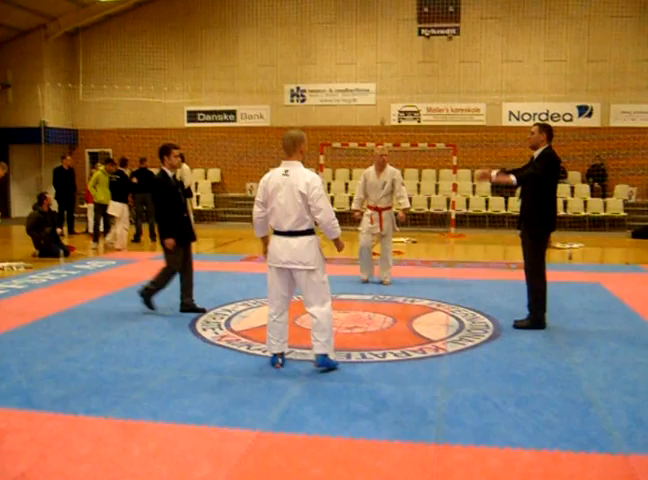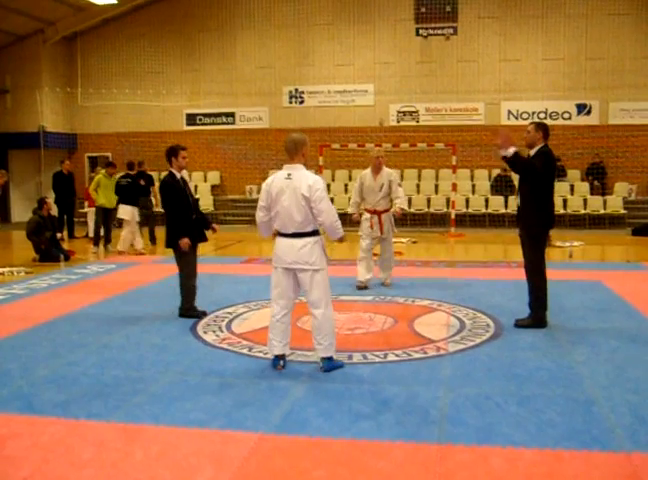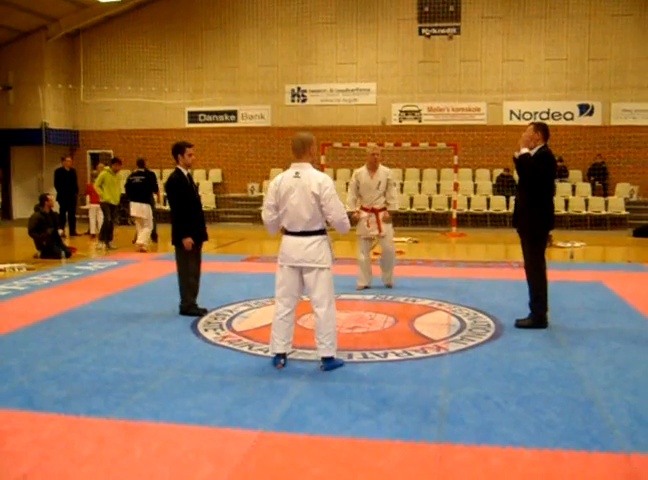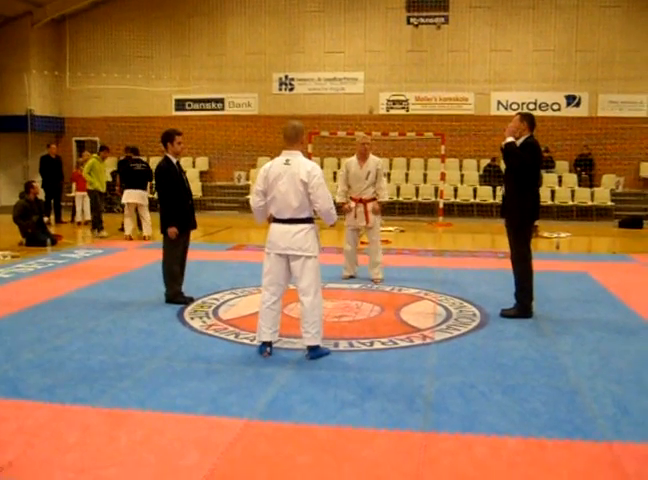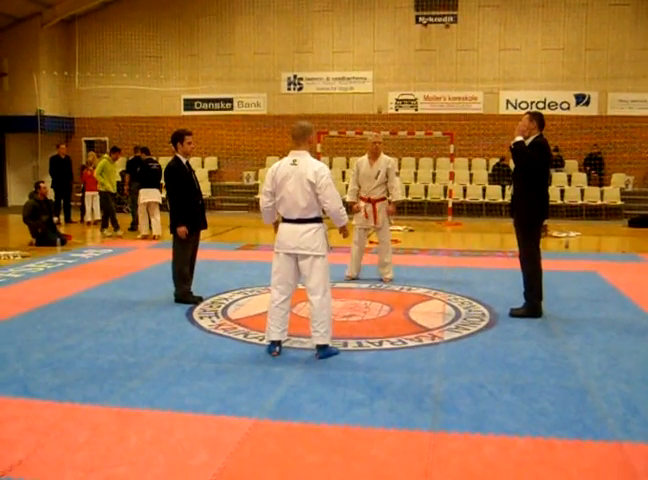
dt=0.3s
person 1, frame 1
left shoulder: (268, 179)
right shoulder: (310, 178)
left elbow: (259, 215)
right elbow: (324, 215)
left wrist: (264, 239)
right wrist: (337, 239)
left hip: (278, 246)
right hip: (304, 247)
left knee: (277, 304)
right knee: (319, 302)
left ankle: (277, 354)
right ankle: (322, 354)
person 1, frame 2
left shoulder: (271, 182)
right shoulder: (312, 181)
left elbow: (262, 218)
right elbow: (327, 217)
right wrist: (339, 235)
left hip: (283, 248)
right hip: (309, 248)
left knee: (280, 304)
right knee: (320, 304)
left ankle: (278, 356)
right ankle: (326, 357)
person 1, frame 3
left shoulder: (278, 181)
right shoulder: (321, 179)
left elbow: (269, 217)
right elbow: (337, 215)
right wrist: (345, 228)
left hip: (289, 246)
right hip: (316, 246)
left knee: (284, 302)
right knee: (323, 303)
left ankle: (279, 354)
right ankle: (327, 356)
person 1, frame 4
left shoulder: (268, 168)
right shoulder: (310, 168)
left elbow: (257, 202)
right elbow: (324, 204)
right wrist: (331, 220)
left hip: (277, 233)
right hip: (303, 234)
left knee: (271, 290)
right knee: (309, 292)
left ankle: (266, 342)
right ankle: (313, 345)
person 1, frame 5
left shoulder: (276, 168)
right shoulder: (318, 168)
left elbow: (266, 203)
right elbow: (332, 203)
left wrist: (274, 222)
right wrist: (343, 226)
left hip: (286, 233)
right hip: (311, 234)
left knee: (280, 289)
right knee: (318, 291)
left ankle: (275, 341)
right ankle: (322, 344)
person 2, frame 1
left shoulder: (549, 158)
right shoulder: (539, 157)
left elbow: (535, 175)
right elbow: (523, 172)
left wrist: (511, 178)
right wrist: (494, 175)
left hip: (540, 221)
right hip: (533, 220)
left knee: (535, 269)
right knee: (533, 268)
left ankle: (537, 317)
right ankle: (536, 314)
person 2, frame 2
left shoulder: (545, 155)
right shoulder: (537, 155)
left elbow: (529, 169)
right elbow: (521, 168)
left wrist: (510, 149)
right wrist: (505, 150)
left hip: (537, 220)
right hip: (532, 218)
left knee: (535, 267)
right knee: (533, 267)
left ankle: (538, 316)
right ankle: (537, 313)
person 2, frame 3
left shoulder: (544, 155)
right shoulder: (536, 155)
left elbow: (530, 174)
right elbow: (523, 173)
left wrist: (524, 150)
right wrist: (521, 153)
left hip: (536, 220)
right hip: (531, 218)
left knee: (535, 267)
right knee: (534, 267)
left ankle: (539, 316)
right ankle: (537, 313)
person 2, frame 4
left shoulder: (530, 145)
right shoulder: (523, 145)
left elbow: (516, 163)
right elbow: (511, 162)
left wrist: (510, 139)
right wrist: (508, 142)
left hip: (522, 209)
right hip: (518, 208)
left knee: (521, 257)
right knee: (520, 257)
left ankle: (524, 306)
right ankle: (523, 303)
person 2, frame 5
left shoulder: (539, 145)
right shoulder: (533, 145)
left elbow: (525, 162)
right elbow: (520, 162)
left wrist: (519, 139)
right wrist: (517, 142)
left hip: (531, 209)
right hip: (527, 207)
left knee: (530, 256)
right knee: (528, 256)
left ankle: (533, 306)
right ankle: (532, 303)
person 3, frame 1
left shoulder: (174, 179)
right shoulder: (159, 181)
right elbow: (161, 211)
left wrist: (189, 228)
right wrist: (167, 236)
left hip: (182, 231)
right hip: (171, 233)
left knee: (187, 268)
right knee: (173, 267)
left ankle: (187, 302)
right ankle: (148, 291)
person 3, frame 2
left shoulder: (182, 180)
right shoulder: (167, 182)
left elbow: (193, 206)
right elbow: (171, 212)
left wrist: (208, 223)
right wrist: (181, 236)
left hip: (191, 232)
right hip: (181, 235)
left knee: (190, 271)
right knee: (187, 272)
left ankle: (189, 306)
right ankle: (185, 308)
person 3, frame 3
left shoulder: (187, 177)
right shoulder: (174, 180)
right elbow: (177, 210)
left wrist: (201, 228)
right wrist: (185, 235)
left hip: (195, 231)
right hip: (185, 233)
left knee: (194, 270)
right knee: (186, 271)
left ankle: (191, 303)
right ankle: (187, 305)
person 3, frame 4
left shoulder: (176, 165)
right shoulder: (163, 168)
right elbow: (165, 199)
left wrist: (189, 218)
right wrist: (170, 224)
left hip: (183, 220)
right hip: (174, 222)
left knee: (181, 259)
right knee: (172, 259)
left ankle: (177, 291)
right ankle: (172, 293)
person 3, frame 5
left shoulder: (186, 165)
right shoulder: (173, 168)
right elbow: (174, 199)
left wrist: (199, 218)
right wrist: (179, 224)
left hip: (193, 220)
right hip: (183, 222)
left knee: (190, 259)
right knee: (182, 259)
left ankle: (186, 291)
right ankle: (182, 293)
person 4, frame 1
left shoulder: (394, 173)
right shoulder: (367, 173)
left elbow: (401, 192)
right elbow: (360, 193)
left wrist: (403, 209)
right wrist: (356, 209)
left hip: (386, 214)
right hip: (370, 213)
left knee: (386, 247)
right knee: (364, 244)
left ankle: (385, 276)
right ankle: (366, 274)
person 4, frame 2
left shoulder: (391, 174)
right shoulder: (363, 176)
left elbow: (397, 193)
right elbow: (356, 195)
left wrist: (399, 207)
right wrist: (354, 212)
left hip: (384, 216)
right hip: (368, 217)
left knee: (387, 250)
right knee: (365, 249)
left ankle: (386, 278)
right ankle: (363, 280)
person 4, frame 3
left shoulder: (386, 172)
right shoulder: (358, 173)
left elbow: (391, 194)
right elbow: (352, 194)
left wrist: (390, 211)
right wrist: (354, 211)
left hip: (382, 215)
right hip: (365, 215)
left knee: (388, 248)
right knee: (363, 251)
left ankle: (387, 278)
right ankle: (364, 281)
person 4, frame 4
left shoulder: (377, 162)
right shoulder: (348, 163)
left elbow: (381, 184)
right elbow: (343, 185)
left wrist: (379, 203)
right wrist: (343, 202)
left hip: (371, 205)
right hip: (354, 205)
left knee: (374, 241)
right knee: (350, 241)
left ankle: (376, 274)
right ankle: (350, 271)
person 4, frame 5
left shoulder: (388, 162)
right shoulder: (360, 162)
left elbow: (394, 183)
right elbow: (353, 184)
left wrist: (393, 203)
right wrist: (353, 202)
left hip: (381, 205)
right hip: (363, 205)
left knee: (384, 241)
right knee: (358, 240)
left ankle: (386, 273)
right ankle: (353, 272)
